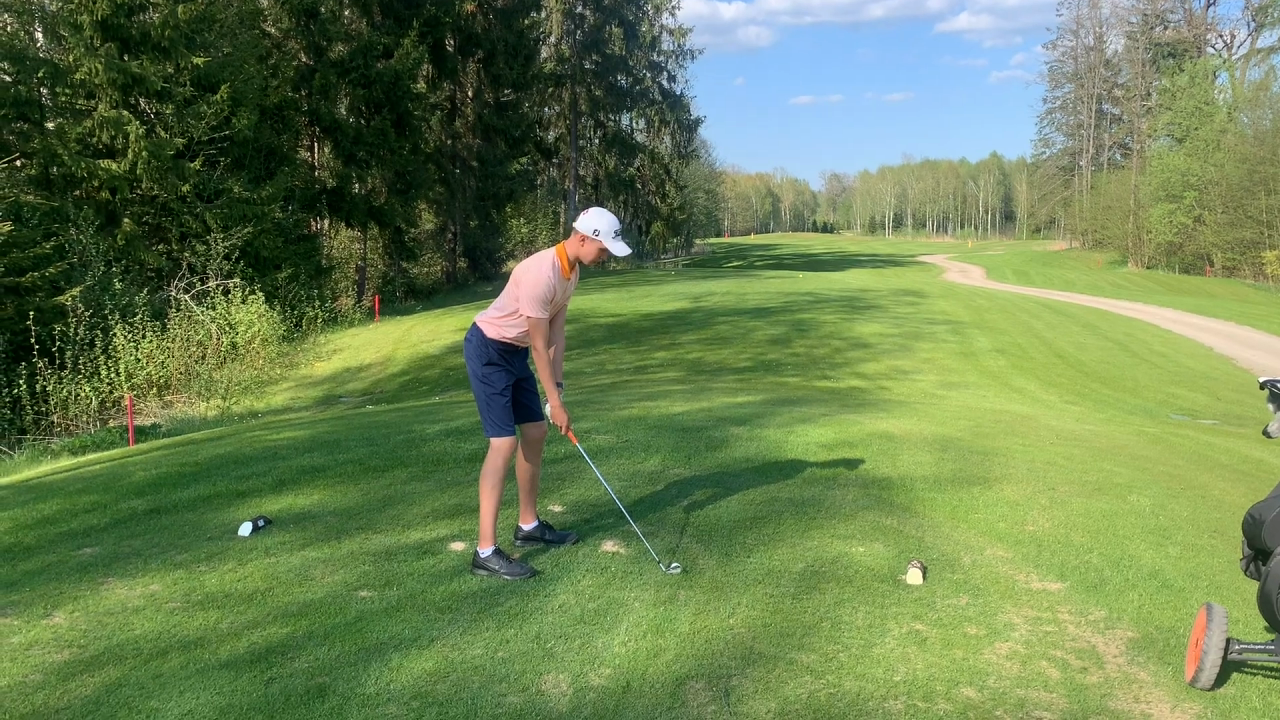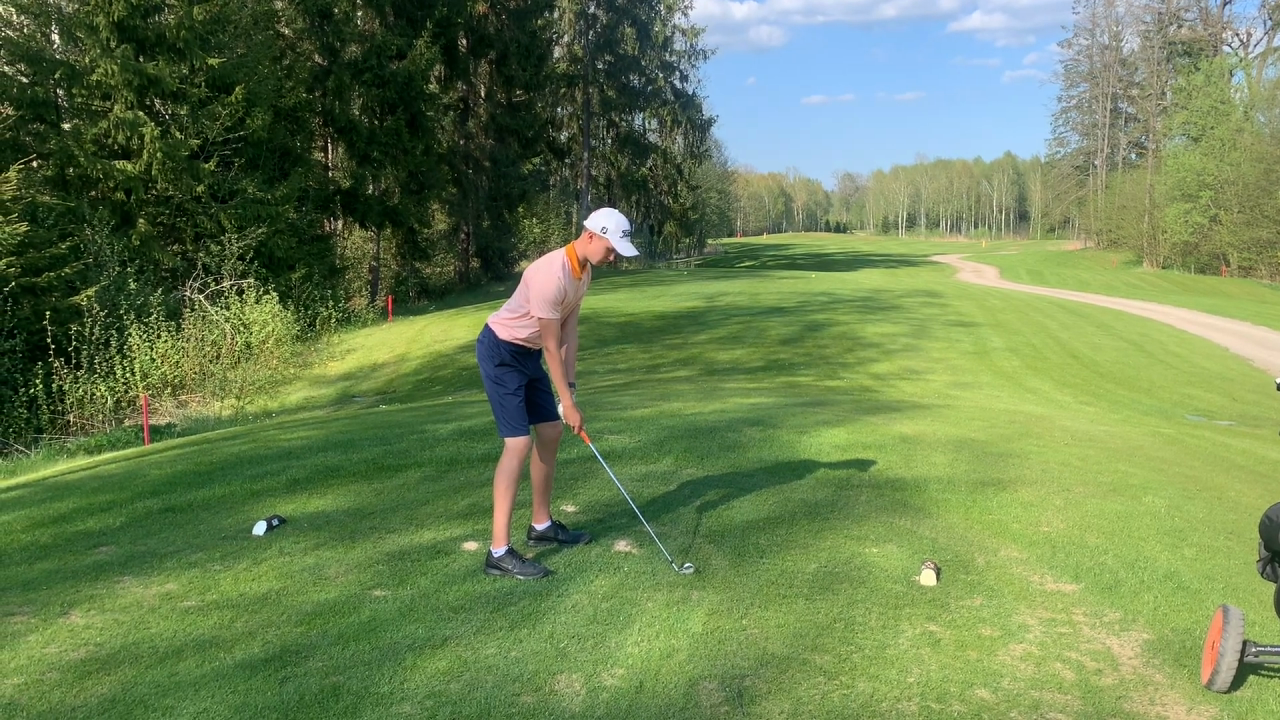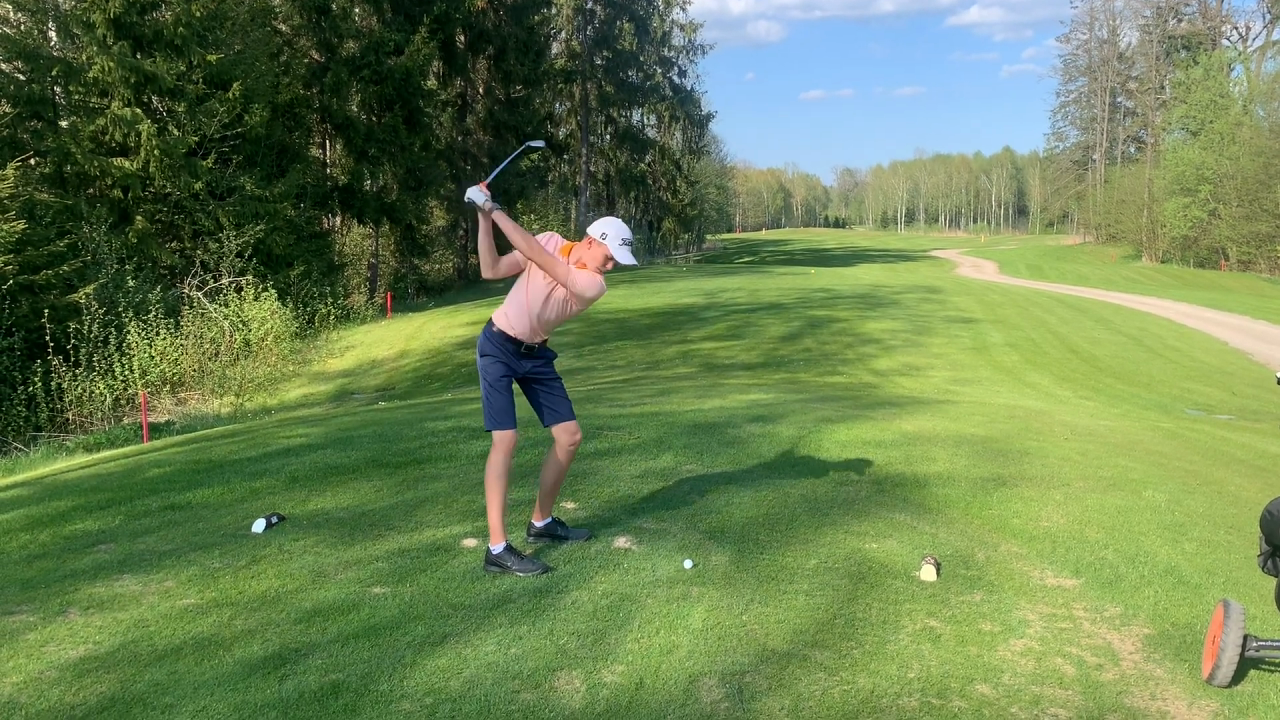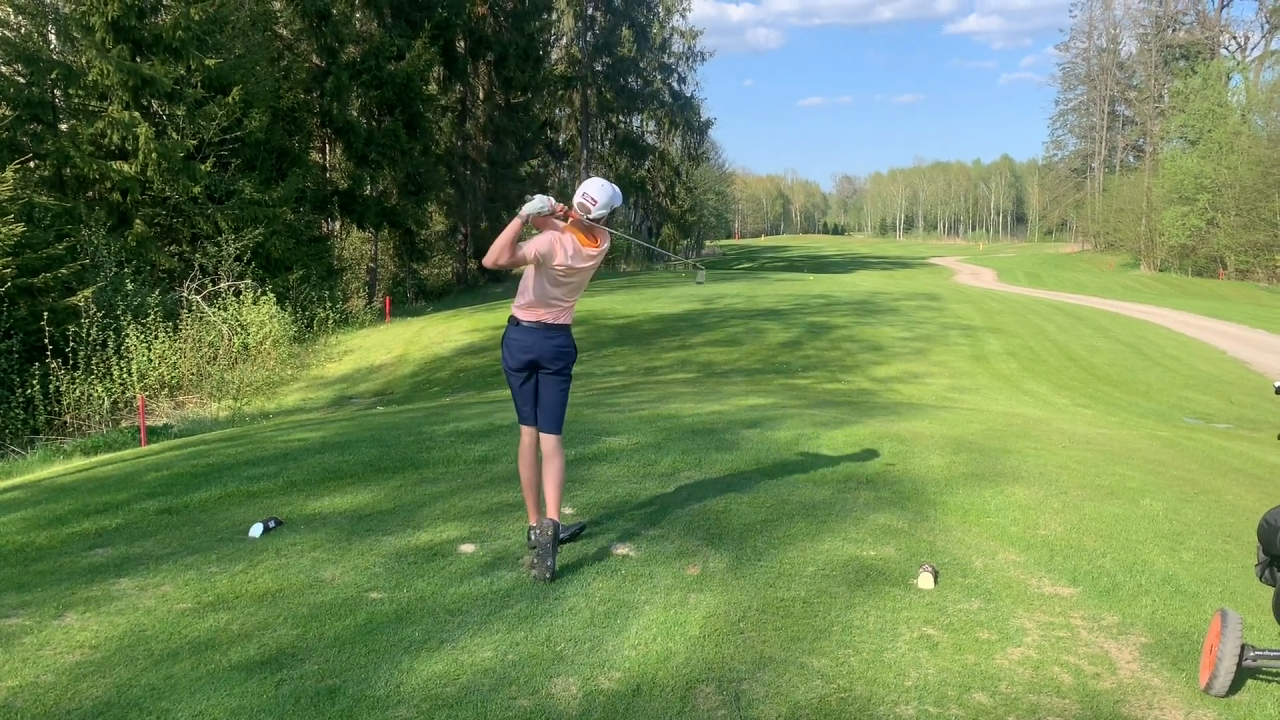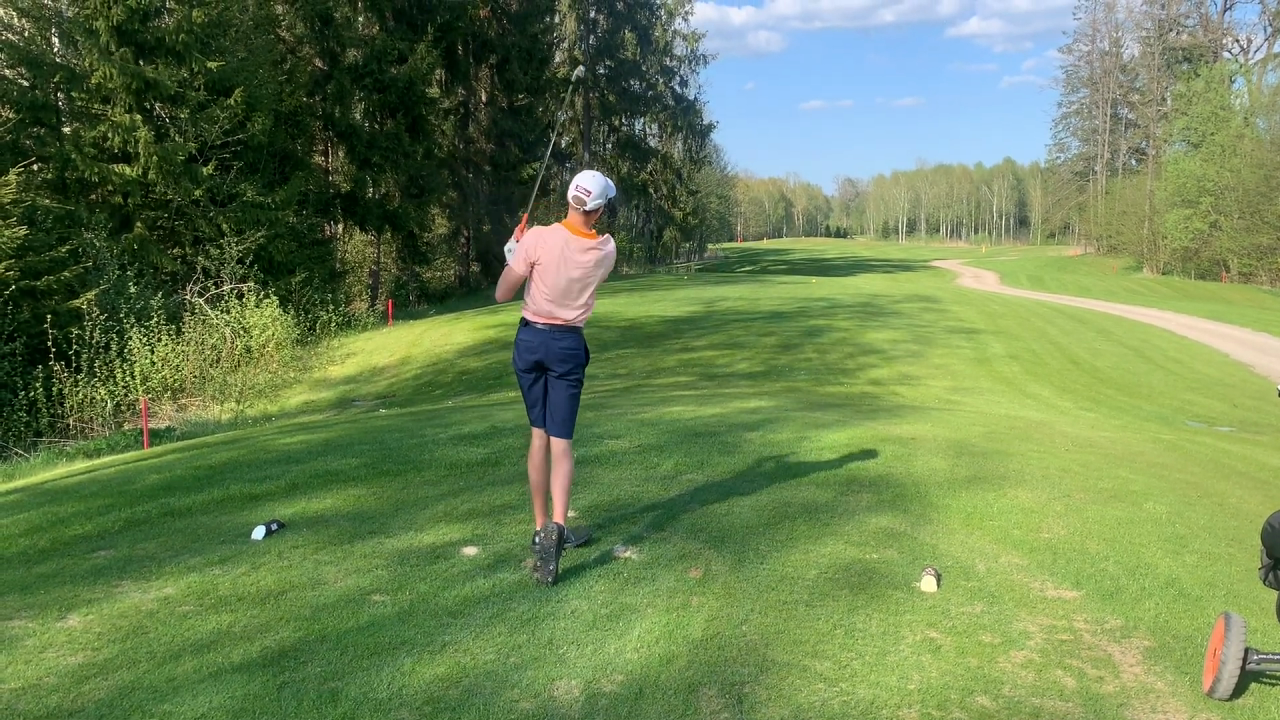
dt=1s
person 1, frame 1
left shoulder: (571, 270)
right shoulder: (540, 273)
left elbow: (556, 331)
right elbow: (539, 345)
left wrist: (558, 388)
right wrist: (555, 402)
left hip: (513, 351)
right hip: (488, 350)
left knee: (535, 432)
right knee: (504, 443)
left ankle: (528, 525)
right ankle: (486, 552)
person 1, frame 2
left shoulder: (584, 271)
right shoulder: (551, 275)
left elbow: (569, 331)
right elbow: (552, 346)
left wrist: (571, 388)
right wrist: (568, 402)
left hip: (527, 352)
right hip: (501, 350)
left knee: (550, 431)
right knee: (519, 443)
left ankle: (541, 525)
right ankle: (499, 551)
person 1, frame 3
left shoulder: (593, 287)
right shoulder: (550, 241)
left elbow: (537, 256)
right elbow: (492, 271)
left wrist: (493, 209)
right wrist: (483, 217)
left hip: (534, 354)
right hip: (497, 347)
left knee: (569, 437)
right knee: (504, 439)
left ankle: (542, 521)
right ankle: (497, 548)
person 1, frame 4
left shoulder: (552, 244)
right shoulder: (601, 244)
left elbow: (493, 260)
left wrist: (526, 214)
right wrist: (542, 215)
left hip: (519, 337)
right hip: (557, 342)
left knee: (528, 433)
right knee: (550, 438)
left ankle: (536, 525)
right ankle: (550, 524)
person 1, frame 5
left shoulder: (537, 238)
right shoulder: (607, 249)
left elbow: (503, 295)
left wrist: (513, 254)
left hip: (529, 339)
right hip: (568, 344)
left knee: (538, 436)
right knee: (560, 442)
left ankle: (542, 529)
right ankle: (556, 529)
